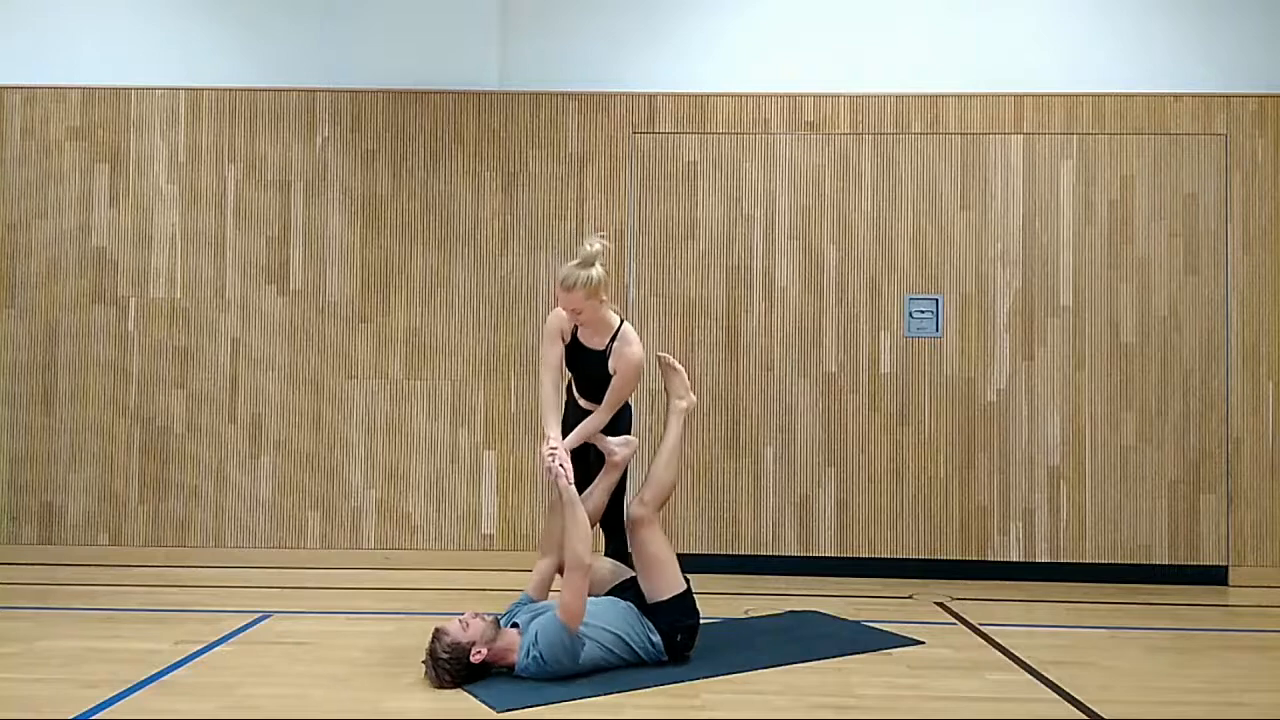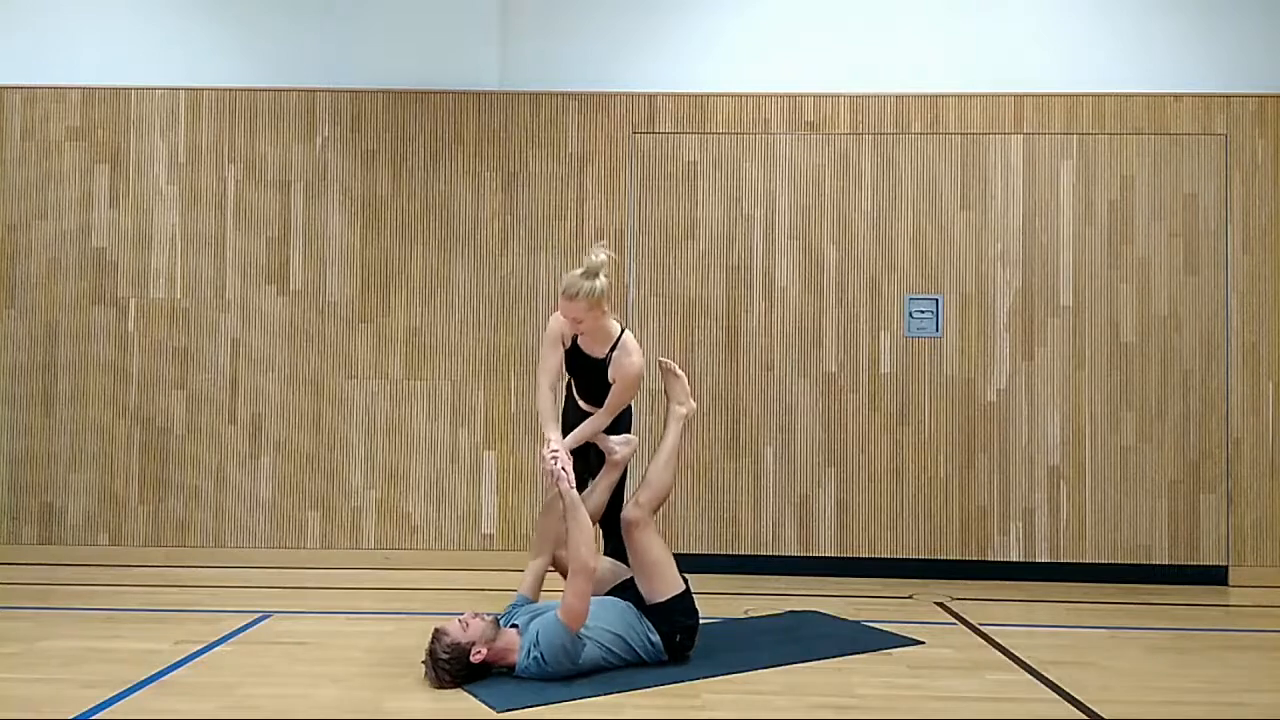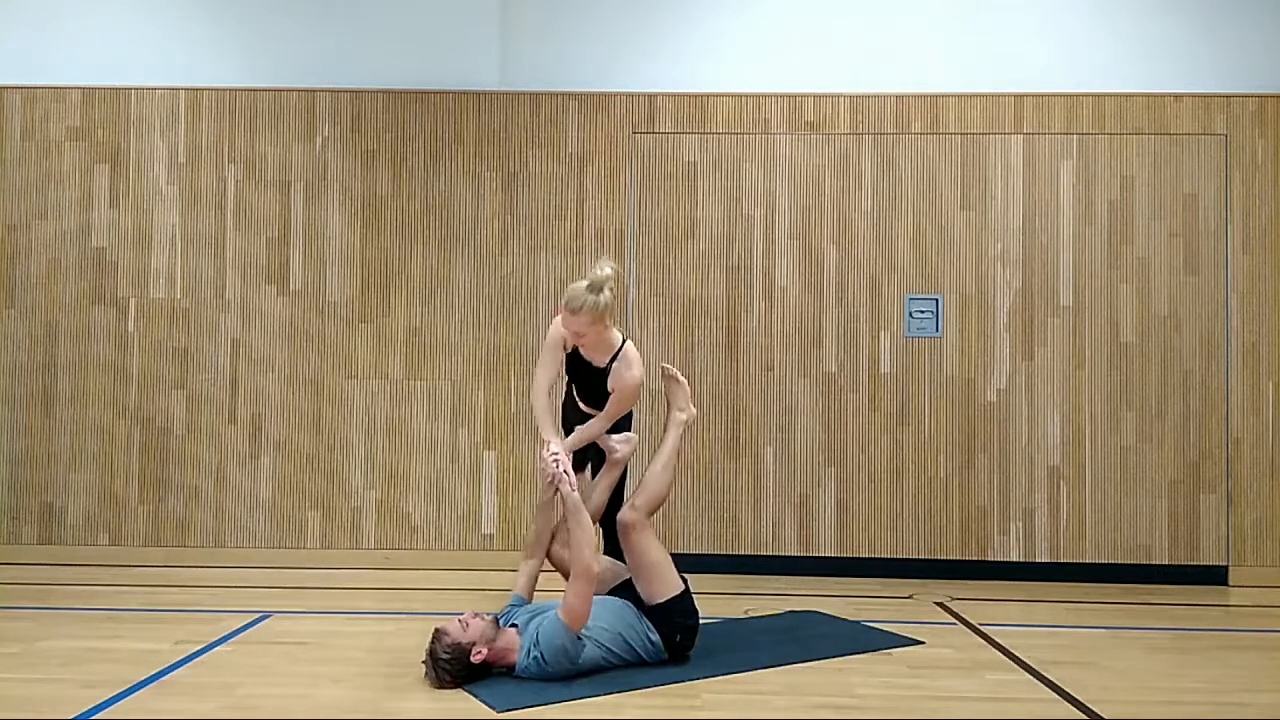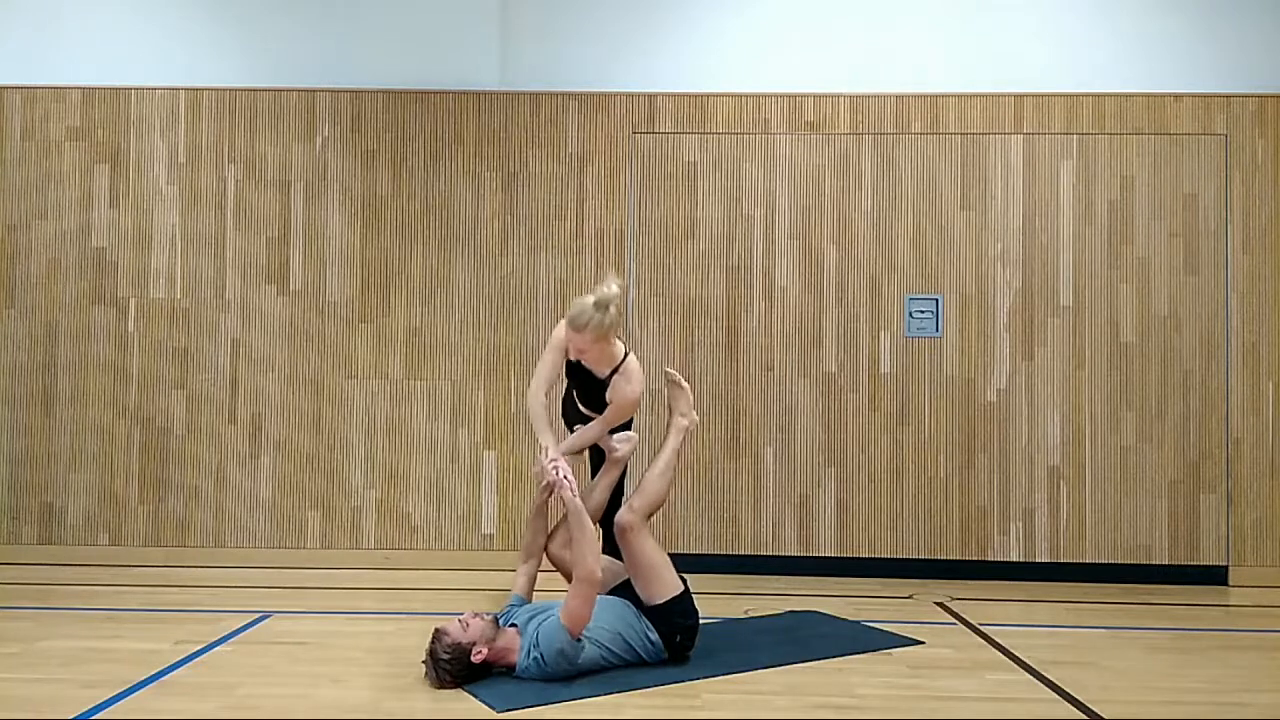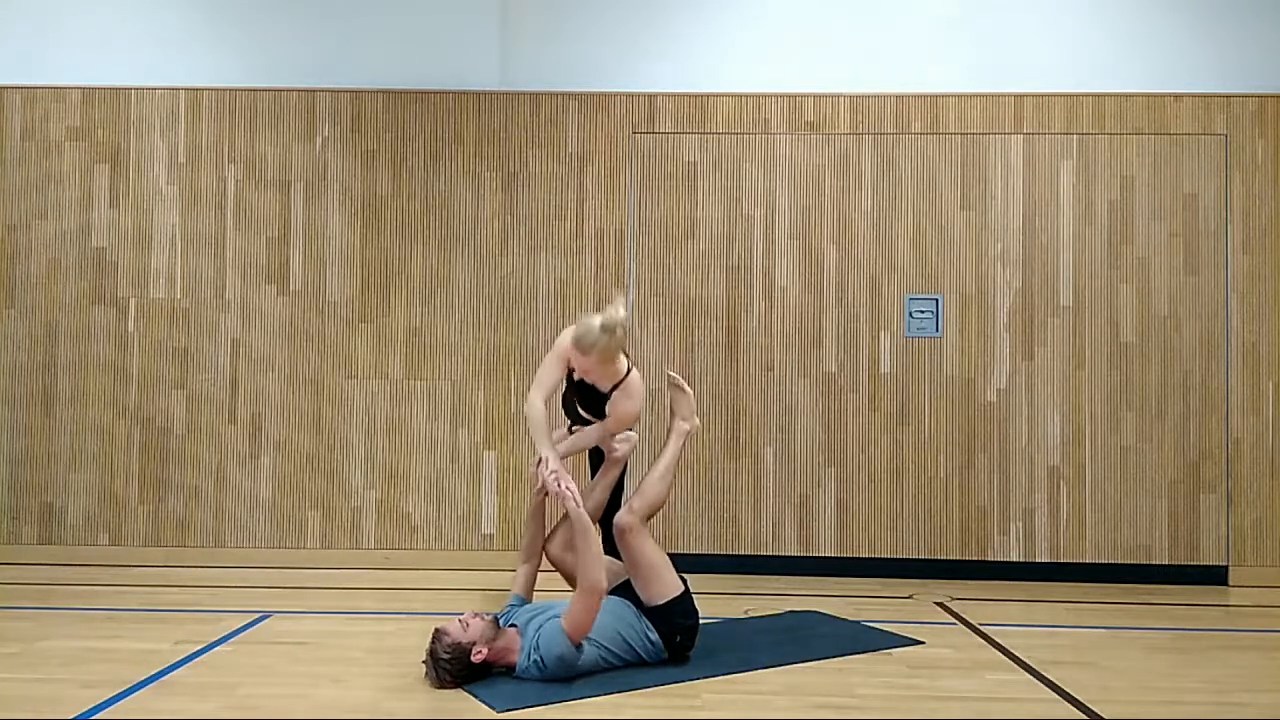
dt=0.1s
person 1, frame 1
left shoulder: (513, 623)
right shoulder: (544, 654)
left elbow: (548, 558)
right elbow: (580, 567)
left wrist: (560, 490)
right wrist: (567, 489)
left hip: (631, 607)
right hip: (667, 629)
left knee: (563, 548)
right knee: (641, 513)
left ankle: (614, 464)
right ankle: (676, 409)
person 1, frame 2
left shoulder: (511, 623)
right shoulder: (545, 655)
left elbow: (539, 558)
right elbow: (584, 569)
left wrist: (555, 492)
right wrist: (568, 492)
left hip: (633, 608)
right hip: (667, 629)
left knee: (559, 544)
right knee: (636, 514)
left ankle: (615, 460)
right ankle: (676, 415)
person 1, frame 3
left shoulder: (511, 623)
right shoulder: (545, 655)
left elbow: (531, 559)
right elbow: (587, 573)
left wrist: (549, 492)
right wrist: (570, 496)
left hip: (632, 608)
right hip: (666, 629)
right knee: (632, 517)
left ankle: (615, 461)
right ankle: (676, 420)
person 1, frame 4
left shoulder: (509, 624)
right shoulder: (545, 655)
left elbow: (528, 560)
right elbow: (589, 577)
left wrist: (542, 495)
right wrist: (572, 503)
left hip: (631, 609)
right hip: (668, 628)
left knee: (558, 545)
right knee: (628, 519)
left ankle: (615, 459)
right ankle: (678, 426)
person 1, frame 5
left shoulder: (509, 624)
right shoulder: (546, 657)
left elbow: (528, 561)
right elbow: (594, 588)
left wrist: (538, 497)
right wrist: (576, 511)
left hip: (632, 608)
right hip: (667, 628)
left knee: (557, 546)
right knee: (627, 521)
left ankle: (614, 461)
right ankle: (679, 430)
person 2, frame 1
left shoulder: (629, 351)
right shoulder: (559, 321)
left elbow: (606, 412)
right elbow: (548, 383)
left wrist: (564, 447)
right wrist: (553, 437)
left hip: (610, 424)
right hip: (574, 411)
left knee: (608, 512)
person 2, frame 2
left shoulder: (629, 360)
right shoulder: (562, 323)
left elbow: (605, 417)
right elbow: (544, 387)
left wrist: (561, 446)
right wrist: (554, 440)
left hip: (610, 424)
right hip: (574, 410)
left knee: (609, 512)
right knee: (574, 485)
person 2, frame 3
left shoulder: (629, 372)
right shoulder: (564, 329)
left elbow: (603, 422)
right elbow: (540, 390)
left wrist: (561, 449)
right wrist: (554, 443)
left hip: (609, 425)
right hip: (575, 408)
left knee: (608, 511)
right knee: (574, 466)
person 2, frame 4
left shoulder: (629, 386)
right shoulder: (568, 332)
left elbow: (600, 428)
right elbow: (536, 391)
left wrist: (555, 450)
right wrist: (550, 447)
left hip: (607, 426)
right hip: (576, 410)
left knee: (607, 511)
person 2, frame 5
left shoulder: (630, 401)
right shoulder: (572, 343)
left elbow: (598, 433)
right elbow: (535, 401)
left wrist: (553, 455)
right wrist: (551, 458)
left hip: (602, 426)
right hip: (577, 406)
left knee: (606, 509)
